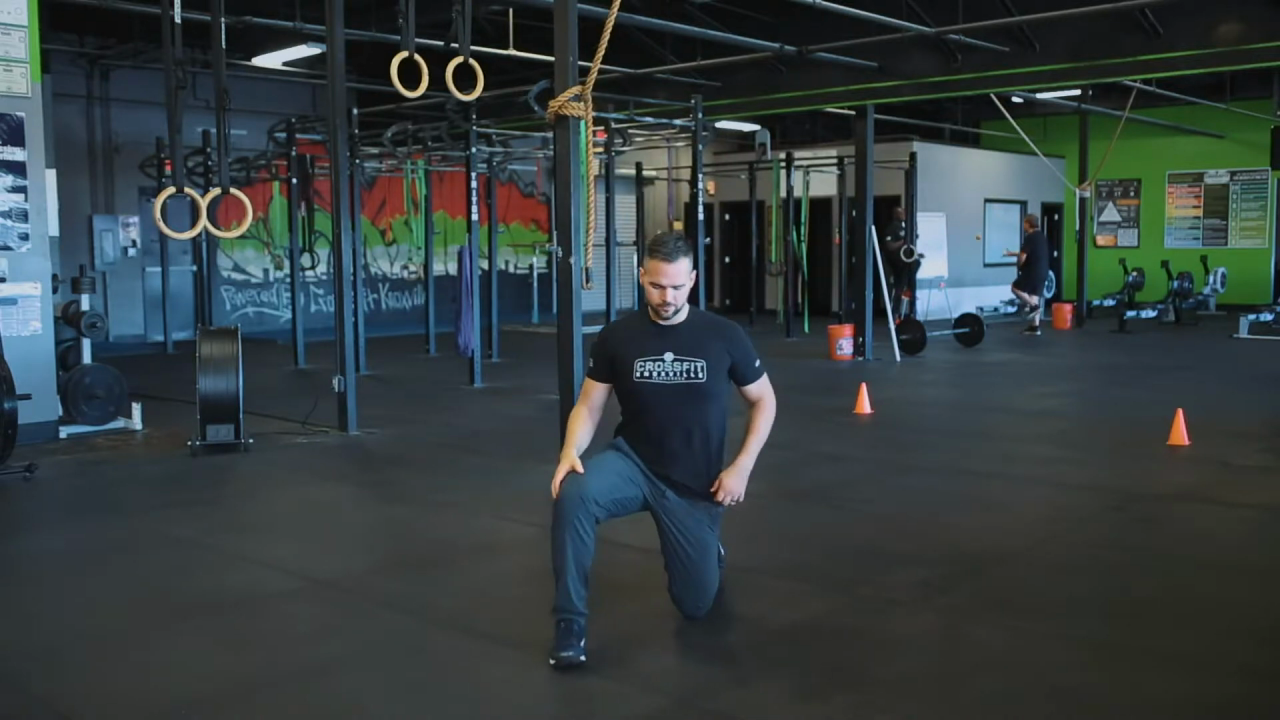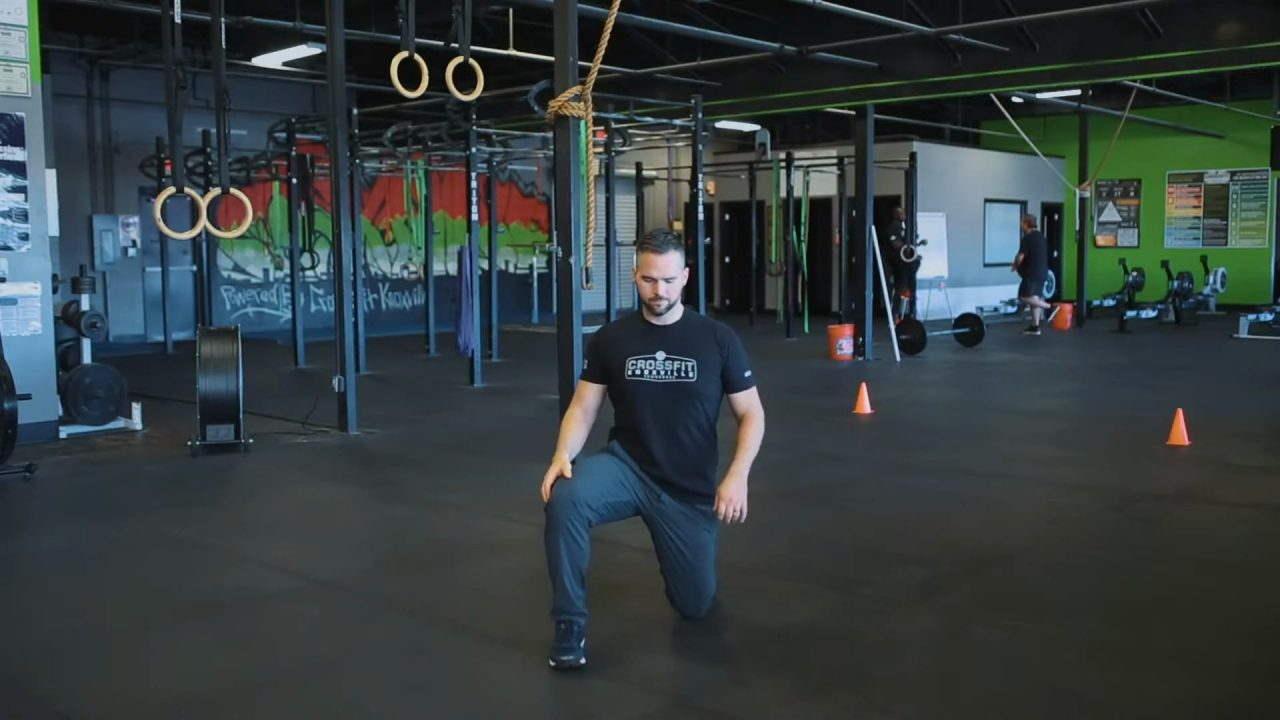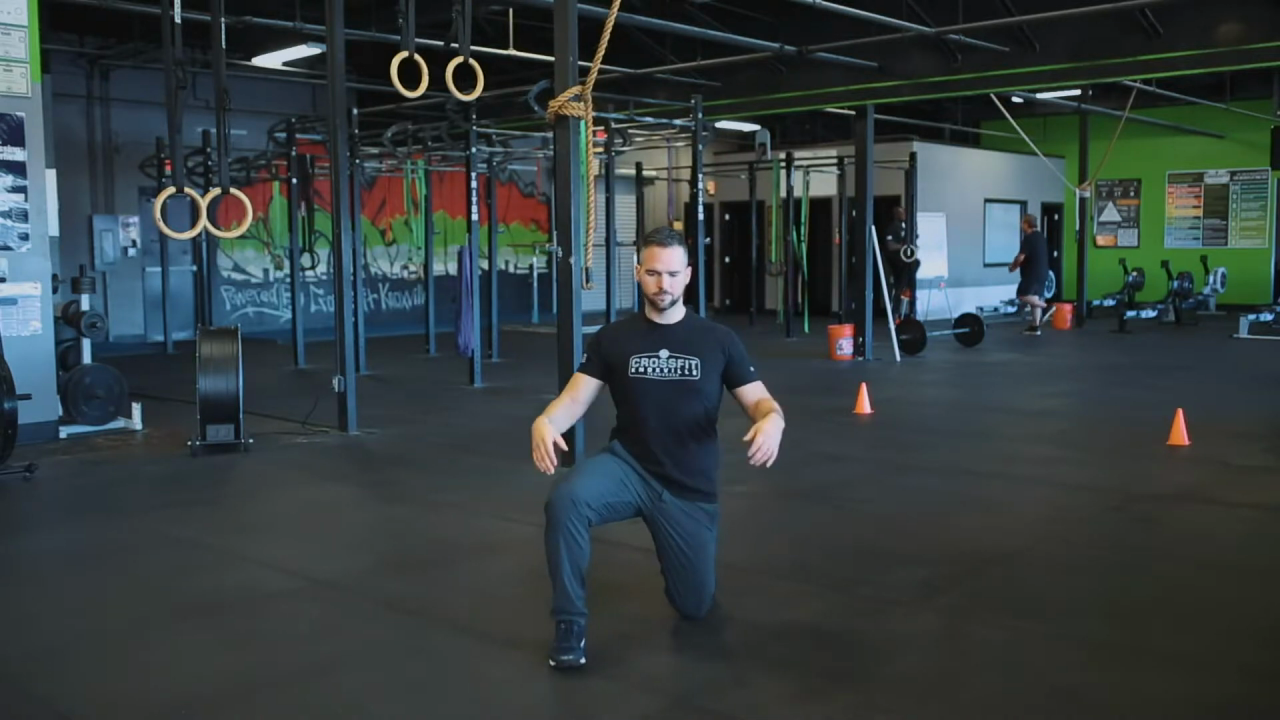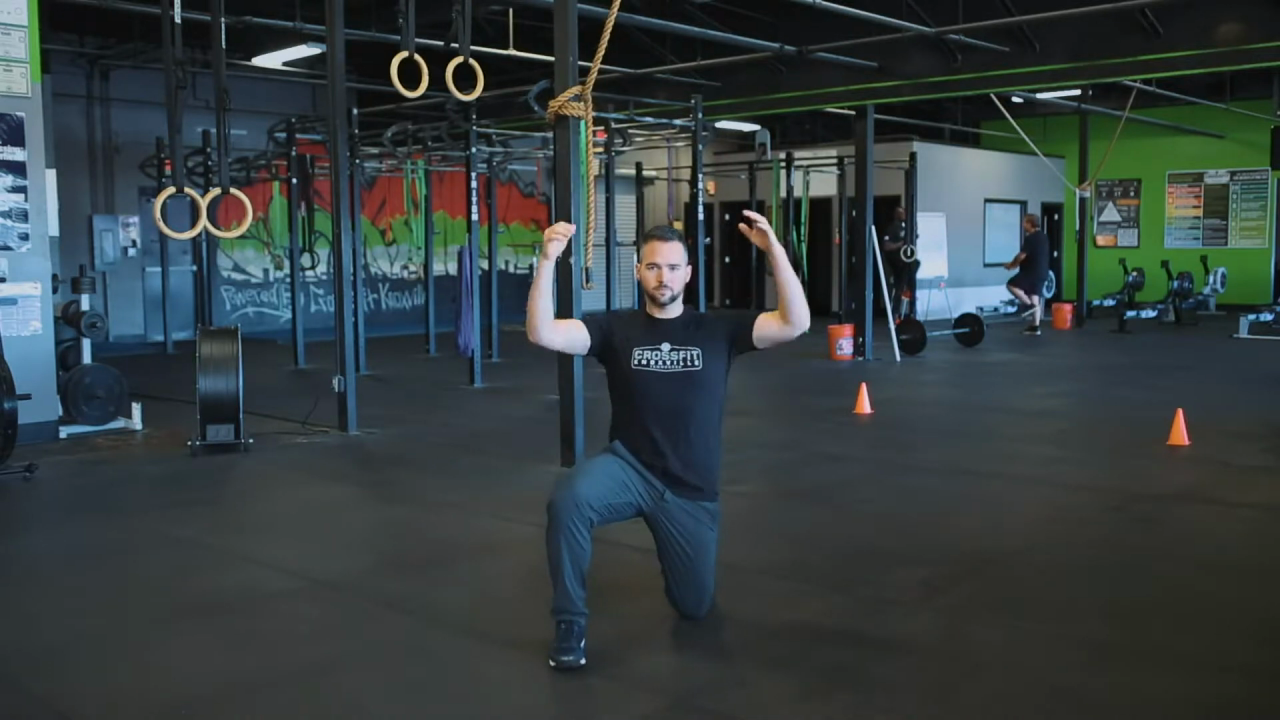
dt=0.4s
person 1, frame 1
left shoulder: (725, 336)
right shoulder: (615, 338)
left elbow: (763, 401)
right elbow: (589, 406)
left wrist: (742, 466)
right wrist: (570, 452)
left hip: (695, 483)
right hip: (632, 461)
left knee: (696, 604)
right knee: (573, 495)
left ankle: (705, 547)
right ankle: (570, 624)
person 1, frame 2
left shoulder: (718, 339)
right shoulder: (610, 339)
left elbow: (751, 414)
right elbow: (583, 408)
left wrist: (738, 474)
right wrist: (562, 455)
left hip: (689, 486)
right hip: (625, 465)
left knee: (695, 606)
right knee: (563, 499)
left ankle: (683, 557)
right ankle: (569, 624)
person 1, frame 3
left shoulder: (718, 340)
right shoulder: (613, 339)
left elbow: (761, 405)
right elbow: (572, 400)
left wrist: (772, 423)
right wrist: (545, 423)
left hip: (690, 486)
right hip: (627, 466)
left knee: (695, 606)
right knee: (564, 500)
left ankle: (679, 558)
right ankle: (569, 624)
person 1, frame 4
left shoulder: (719, 331)
right shoulder: (616, 328)
left elbow: (795, 321)
right elbow: (542, 330)
left wrist: (772, 248)
right wrist: (548, 258)
left hip: (691, 488)
right hip: (628, 465)
left knee: (695, 606)
right knee: (566, 502)
left ankle: (677, 560)
right ankle: (568, 625)
